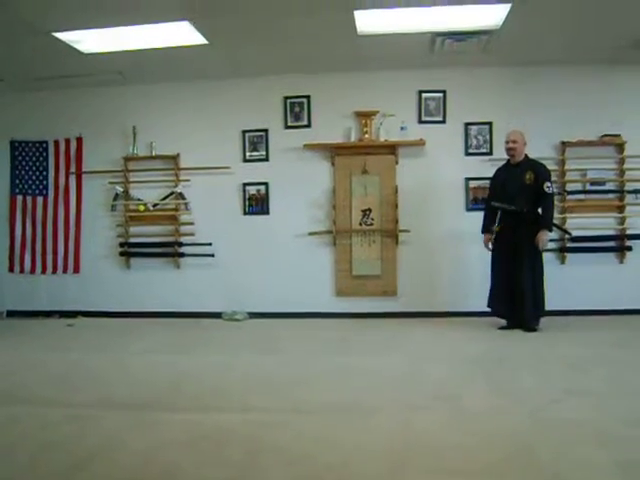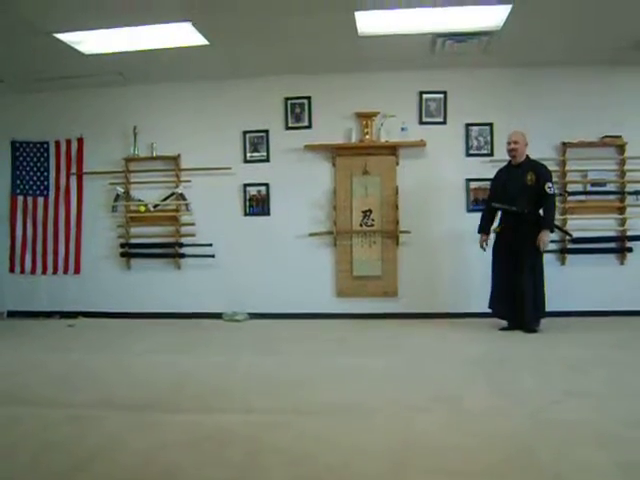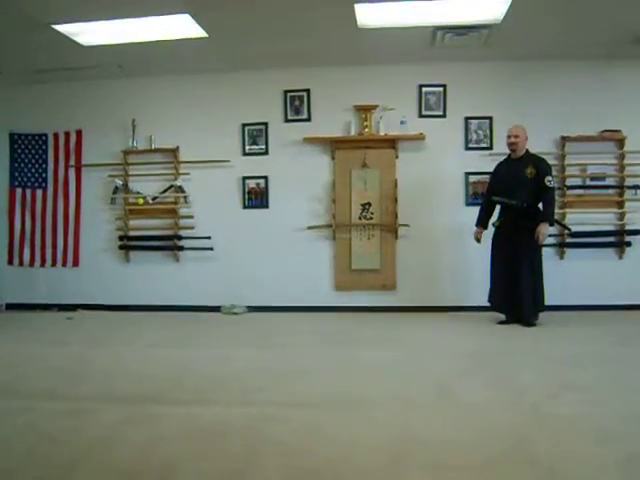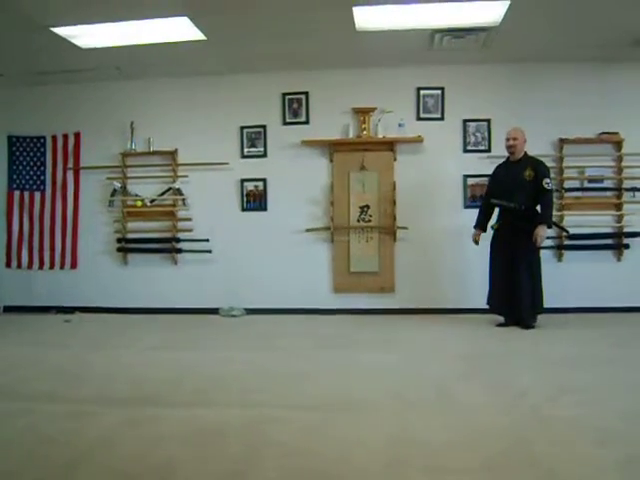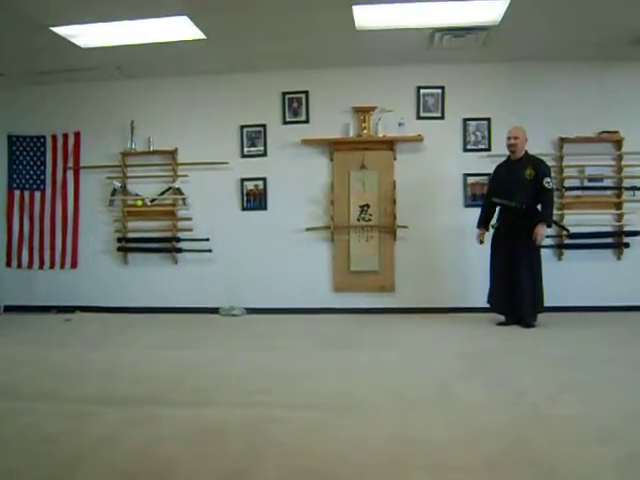
dt=0.1s
person 1, frame 1
left shoulder: (538, 170)
right shoulder: (500, 173)
left elbow: (547, 201)
right elbow: (491, 204)
left wrist: (545, 229)
right wrist: (488, 230)
left hip: (528, 229)
right hip: (505, 229)
left knee: (528, 273)
right knee: (504, 273)
left ankle: (530, 319)
right ankle: (512, 317)
person 1, frame 2
left shoulder: (539, 170)
right shoulder: (501, 174)
left elbow: (549, 202)
right elbow: (491, 204)
left wrist: (546, 229)
right wrist: (484, 231)
left hip: (530, 230)
right hip: (506, 230)
left knee: (529, 274)
right knee: (504, 274)
left ankle: (531, 320)
right ankle: (512, 319)
person 1, frame 3
left shoulder: (539, 164)
right shoulder: (501, 167)
left elbow: (548, 195)
right elbow: (490, 197)
left wrist: (545, 222)
right wrist: (481, 224)
left hip: (529, 224)
right hip: (505, 223)
left knee: (528, 268)
right knee: (504, 268)
left ankle: (529, 313)
right ankle: (511, 312)
person 1, frame 4
left shoulder: (537, 167)
right shoulder: (500, 170)
left elbow: (546, 197)
right elbow: (488, 200)
left wrist: (543, 224)
right wrist: (480, 226)
left hip: (527, 226)
right hip: (504, 226)
left knee: (527, 270)
right knee: (502, 271)
left ankle: (528, 316)
right ankle: (509, 315)
person 1, frame 5
left shoulder: (538, 166)
right shoulder: (500, 169)
left elbow: (547, 196)
right elbow: (490, 199)
left wrist: (543, 223)
right wrist: (482, 225)
left hip: (528, 225)
right hip: (504, 225)
left knee: (527, 269)
right knee: (503, 269)
left ankle: (529, 315)
right ankle: (510, 314)
